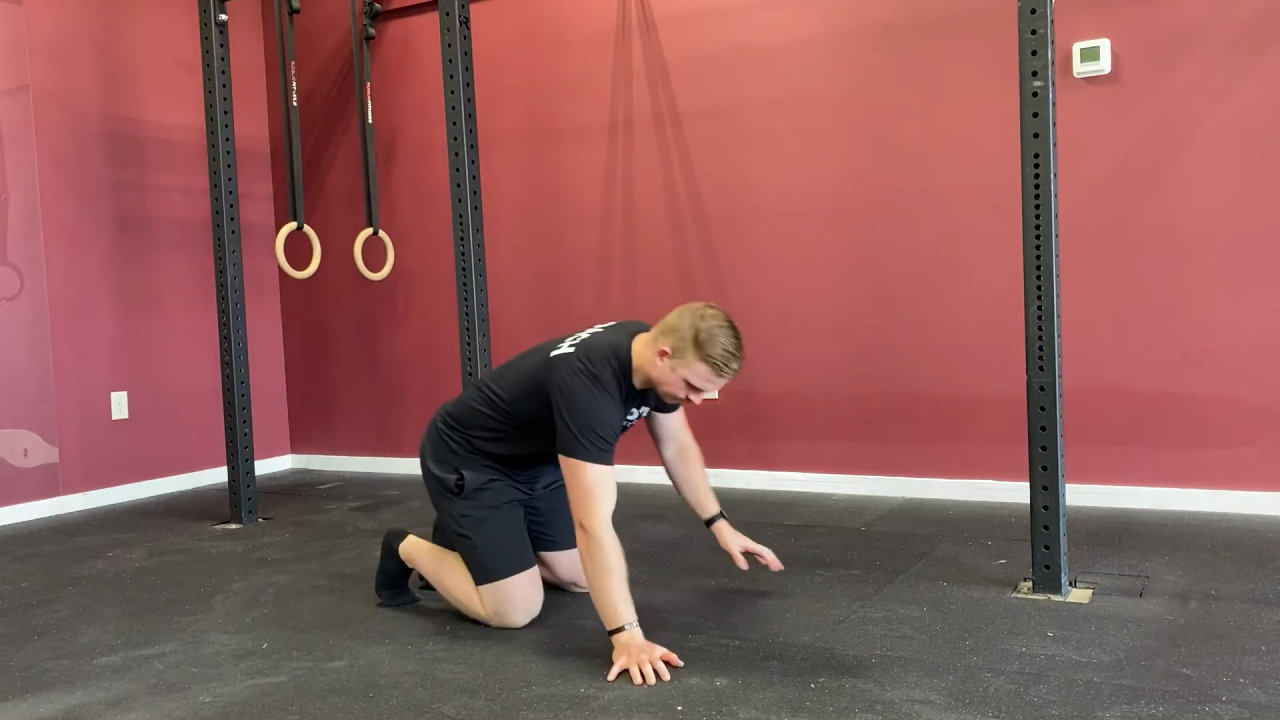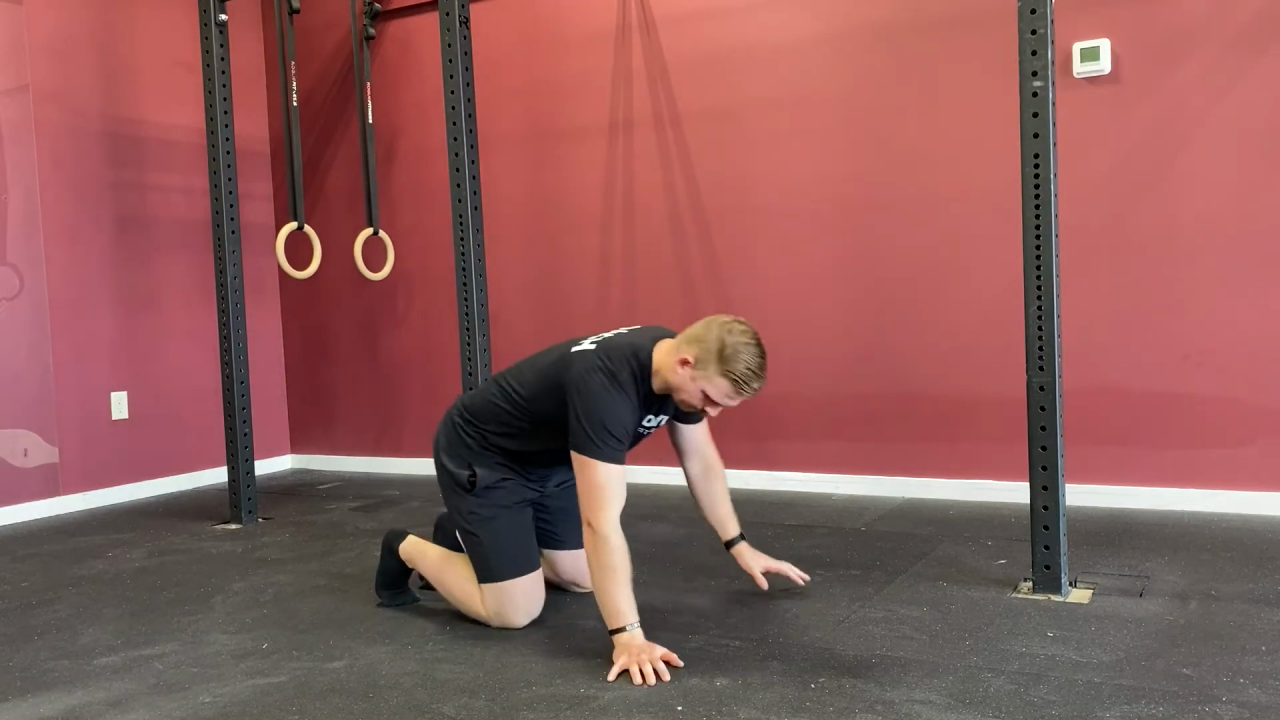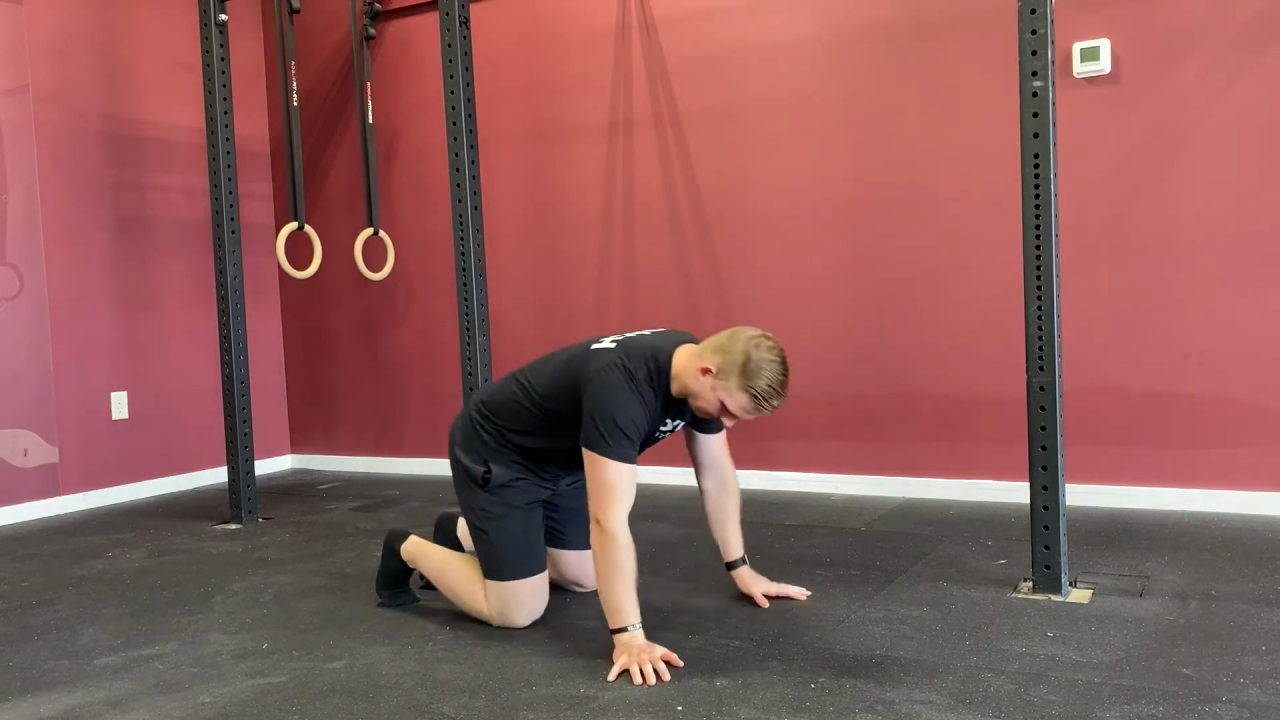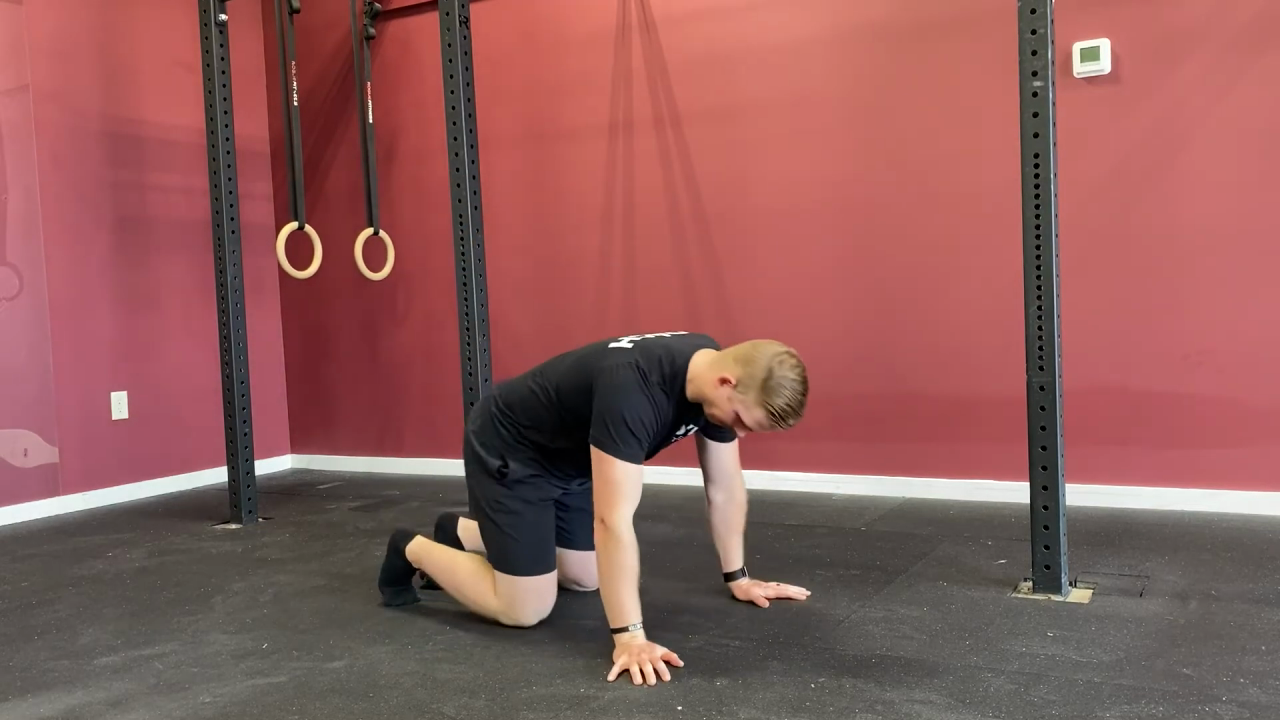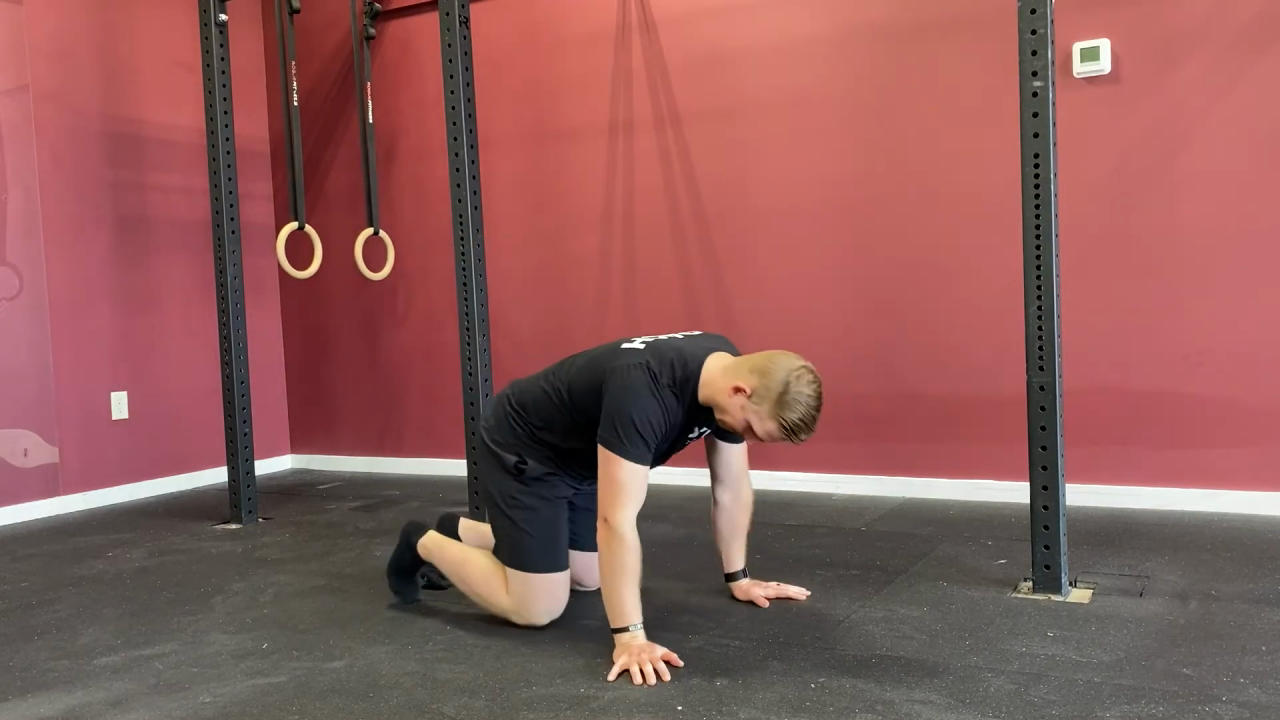
dt=0.1s
person 1, frame 1
left shoulder: (651, 354)
right shoulder: (589, 382)
left elbow: (677, 447)
right elbow: (594, 524)
left wrist: (720, 525)
right wrist: (627, 636)
left hip: (533, 457)
right hip: (468, 461)
left knee: (581, 577)
right knee: (517, 610)
left ankle: (460, 534)
right ankle: (411, 551)
person 1, frame 2
left shoulder: (681, 365)
right shoulder: (606, 385)
left elbow: (701, 464)
right elbow: (600, 521)
left wrist: (739, 546)
right wrist: (628, 636)
left hip: (545, 456)
right hip: (480, 455)
left knee: (580, 578)
right knee: (515, 610)
left ankle: (463, 532)
right ankle: (408, 551)
person 1, frame 3
left shoulder: (700, 373)
right shoulder: (622, 385)
left elbow: (717, 477)
right elbow: (609, 520)
left wrist: (740, 567)
right wrist: (629, 637)
left hip: (557, 456)
right hip: (494, 453)
left knee: (583, 578)
right knee: (520, 610)
left ankle: (462, 532)
right ankle: (410, 551)
person 1, frame 4
left shoulder: (716, 372)
right shoulder: (634, 389)
left elbow: (724, 487)
right elbow: (613, 521)
left wrist: (736, 576)
right wrist: (629, 637)
left hip: (568, 455)
right hip: (508, 449)
left knee: (584, 577)
right knee: (525, 608)
left ankle: (460, 532)
right ankle: (415, 550)
person 1, frame 5
left shoulder: (729, 374)
right shoulder: (644, 390)
left elbow: (732, 488)
right elbow: (617, 520)
left wrist: (738, 577)
right wrist: (629, 637)
left hip: (578, 455)
right hip: (521, 449)
left knee: (587, 577)
right knee: (537, 608)
left ankle: (461, 531)
right ankle: (426, 545)
